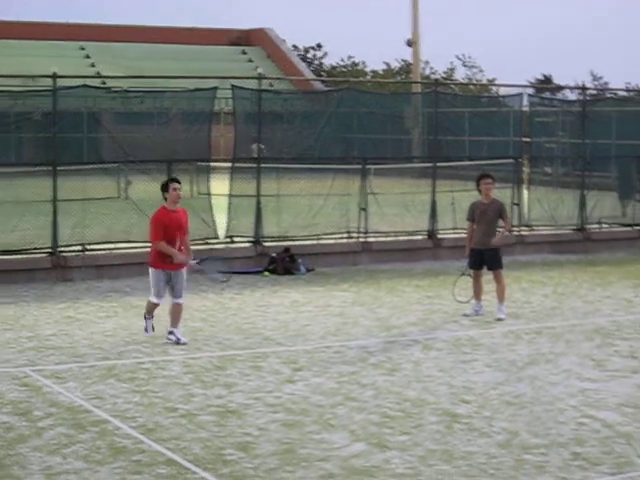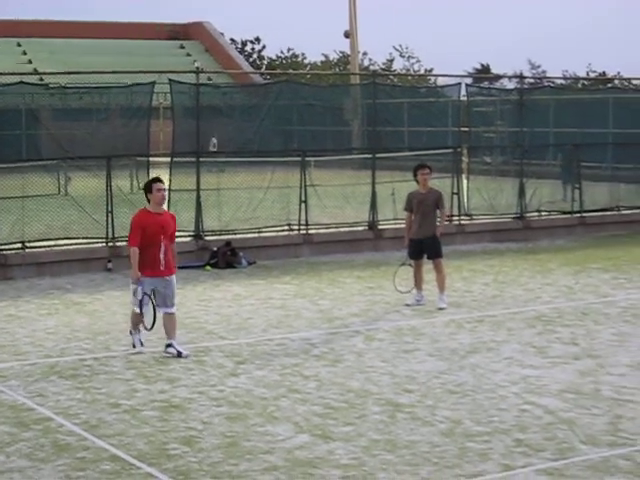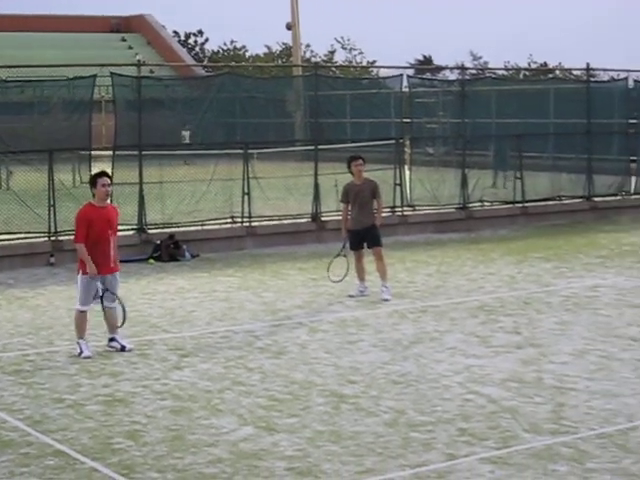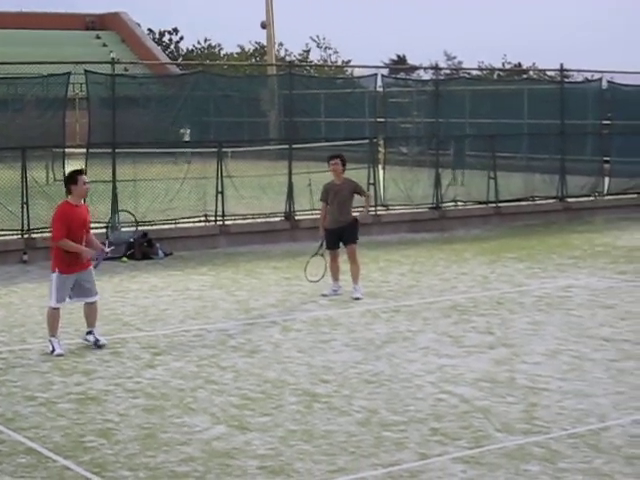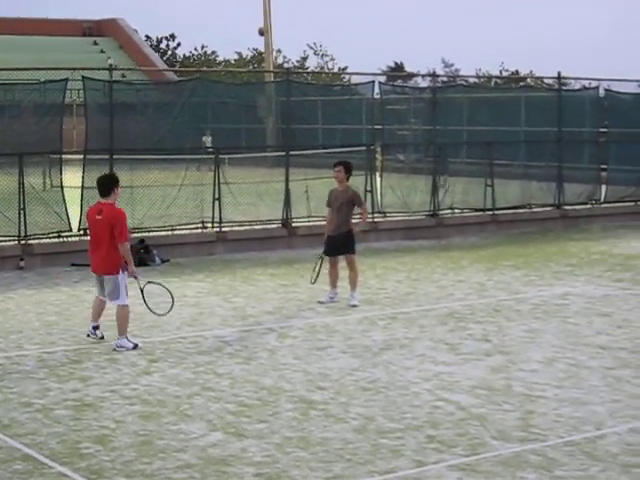
dt=1s
person 1, frame 1
left shoulder: (184, 213)
right shoulder: (159, 216)
right elbow: (157, 242)
left wrist: (188, 254)
right wrist: (176, 254)
left hip: (178, 265)
right hip: (159, 264)
left knee: (178, 300)
right knee: (156, 298)
left ankle: (173, 331)
right ankle: (148, 315)
person 1, frame 2
left shoulder: (171, 217)
right shoulder: (139, 218)
right elbow: (133, 246)
left wrist: (174, 266)
right wrist: (135, 270)
left hip: (167, 272)
right hip: (145, 273)
left knee: (170, 309)
right knee: (140, 309)
left ankle: (171, 344)
right ankle: (135, 332)
person 1, frame 3
left shoulder: (113, 211)
right shoulder: (85, 213)
right elbow: (79, 243)
left wrist: (116, 261)
right wrist: (89, 264)
left hip: (111, 268)
right hip: (91, 269)
left knee: (111, 304)
right knee: (83, 307)
left ankle: (113, 338)
right ankle: (81, 342)
person 1, frame 4
left shoulder: (84, 208)
right shoulder: (62, 211)
right elbow: (58, 240)
left wrist: (98, 246)
right wrist: (82, 250)
left hip: (83, 265)
right hip: (63, 267)
left knee: (92, 298)
right knee: (55, 304)
left ankle: (91, 333)
right ankle: (53, 340)
person 1, frame 5
left shoulder: (91, 211)
right shoulder: (118, 213)
right elbow: (122, 243)
right wrist: (130, 264)
left hip: (96, 263)
right hip: (113, 265)
left knee: (101, 295)
right knee: (122, 302)
left ankle: (94, 327)
right ankle: (122, 340)
person 2, frame 1
left shoulder: (498, 205)
right shoulder: (474, 206)
left elbow: (507, 224)
right elbow: (470, 227)
left wrist: (500, 236)
right wrist: (468, 246)
left hip: (492, 247)
right hip: (476, 247)
left knee: (498, 276)
right knee: (476, 275)
left ankle: (501, 308)
right ankle: (478, 306)
person 2, frame 2
left shoulder: (436, 194)
right shoulder: (411, 196)
left elbow: (442, 213)
right elbow: (409, 217)
left wrist: (440, 227)
right wrist: (407, 237)
left hip: (431, 236)
right hip: (415, 236)
left knee: (438, 265)
right knee: (417, 266)
left ankle: (442, 297)
right ankle: (419, 296)
person 2, frame 3
left shoulder: (372, 184)
right shoulder: (347, 187)
left elbow: (379, 203)
right elbow: (345, 208)
left wrist: (378, 219)
right wrist: (344, 227)
left hip: (370, 225)
right hip: (354, 227)
left knee: (378, 254)
right knee: (358, 257)
left ankle: (385, 287)
right ankle: (362, 287)
person 2, frame 4
left shoulder: (352, 184)
right shoulder: (327, 187)
left elbow: (367, 196)
right elbow: (324, 207)
left wrist: (365, 211)
right wrist: (321, 227)
left hip: (348, 224)
right hip: (331, 226)
left knee: (352, 255)
right knee: (333, 256)
left ankle: (356, 287)
right ankle: (335, 286)
person 2, frame 5
left shoulder: (352, 193)
right shoulder: (332, 192)
left elbow: (365, 211)
right wrist: (326, 232)
left hip: (346, 233)
right hip: (332, 234)
left knee: (351, 263)
right knee: (332, 263)
left ankle: (353, 295)
right ankle: (333, 293)
